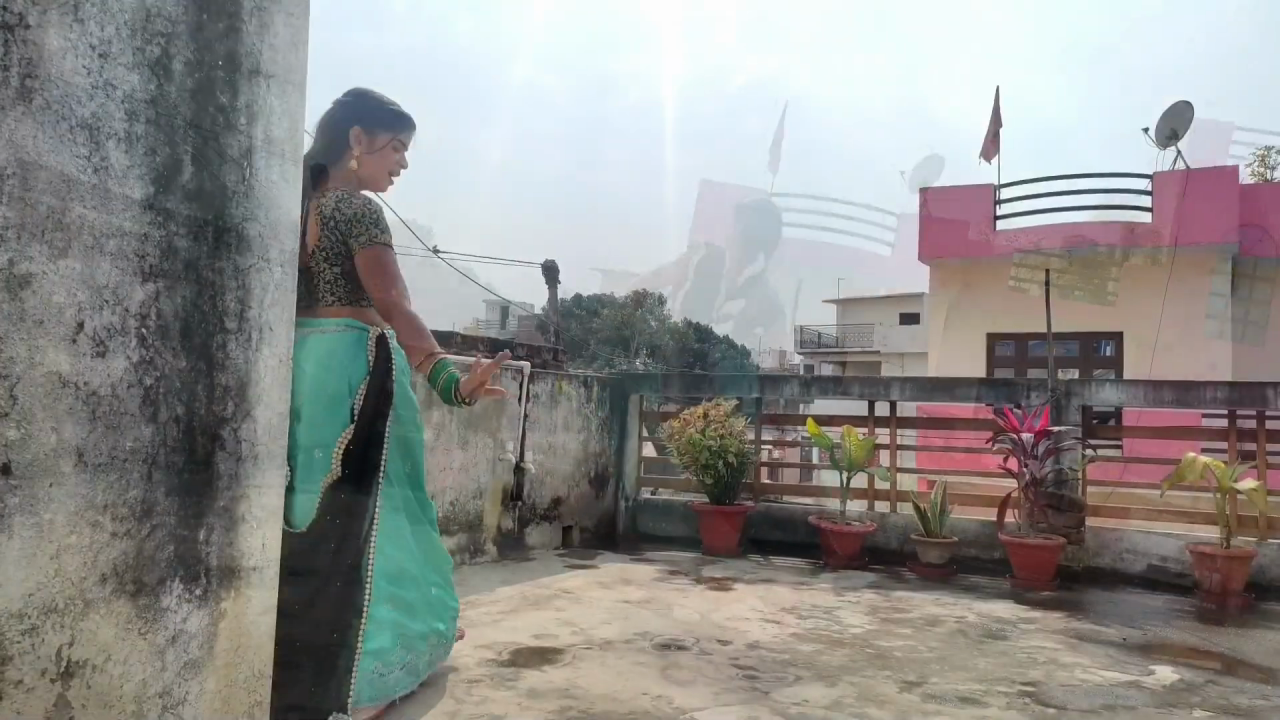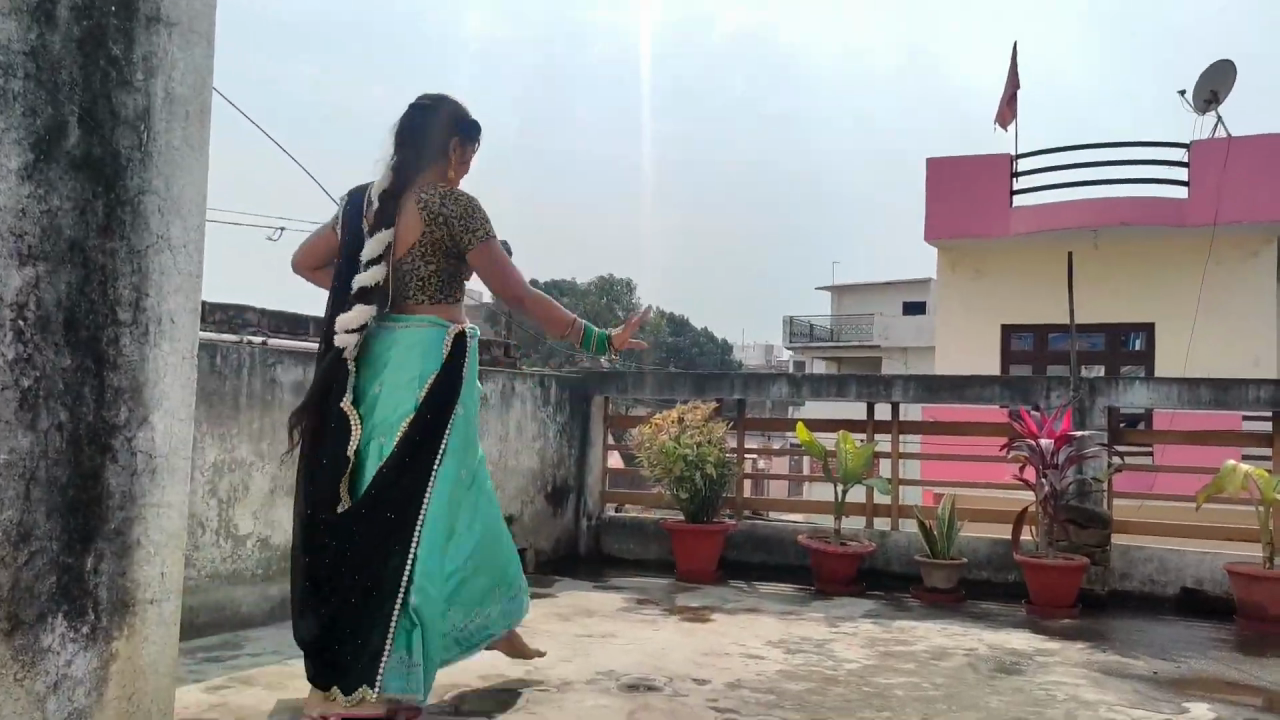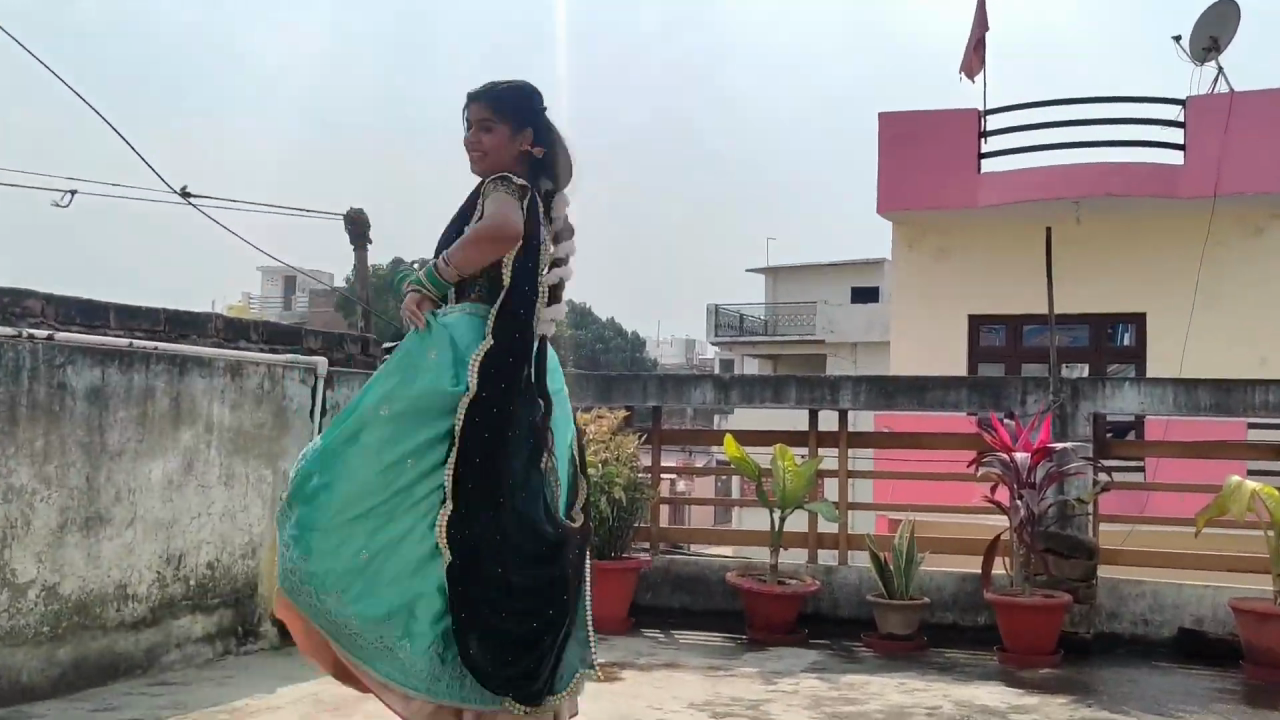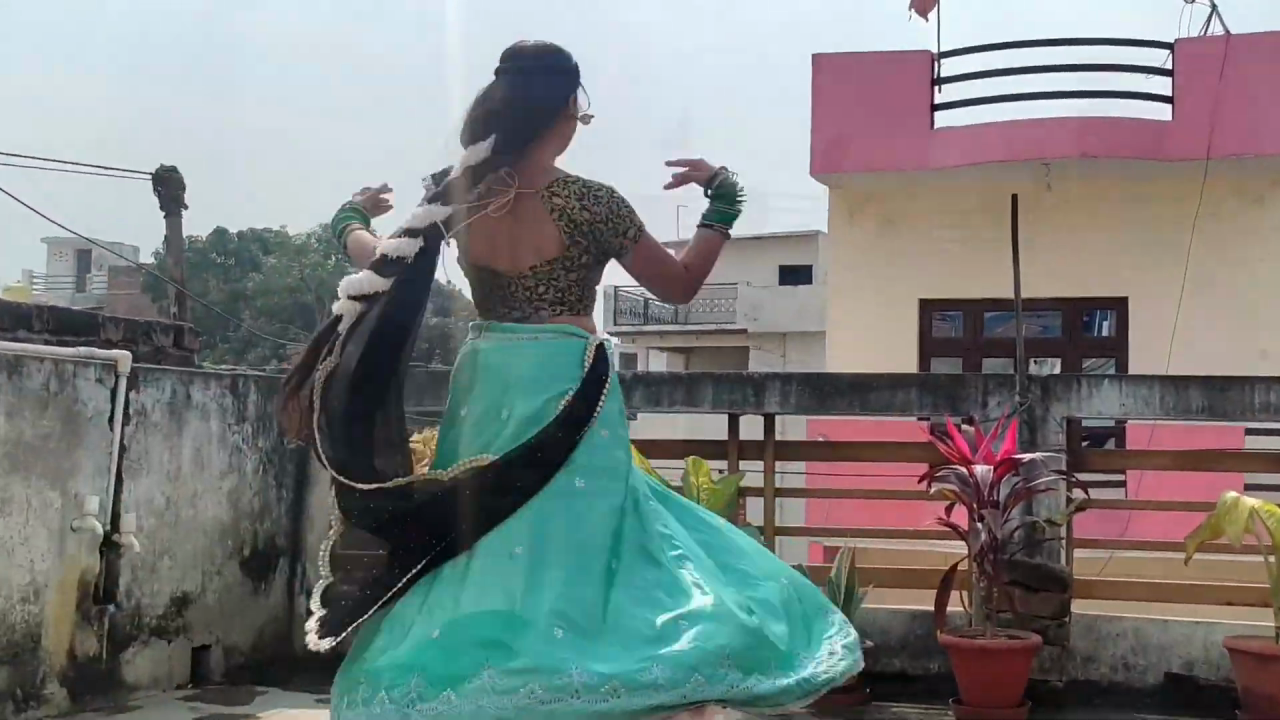
dt=0.7s
person 1, frame 1
left shoulder: (308, 204)
right shoulder: (354, 210)
right elbow: (392, 309)
right wrist: (449, 381)
left hip: (306, 365)
right hip: (347, 366)
left knee: (309, 523)
right knee: (349, 523)
person 1, frame 2
left shoulder: (362, 201)
right shoulder: (454, 207)
left elbow: (304, 262)
right elbow: (518, 295)
right wrist: (598, 340)
left hip: (373, 364)
right hip: (431, 367)
left knee: (375, 512)
right knee: (411, 520)
person 1, frame 3
left shoulder: (507, 191)
right shoulder: (543, 206)
left elbow: (494, 236)
left wrist: (435, 281)
right wrist: (444, 288)
left hip: (476, 368)
right hip: (524, 379)
right knee: (505, 541)
person 1, frame 4
left shoulder: (457, 191)
right shoulder: (591, 202)
left elbow: (380, 261)
right elbow: (680, 281)
left wrist: (358, 223)
left hip: (485, 380)
right hip: (563, 390)
left knee: (492, 570)
right knee: (560, 580)
